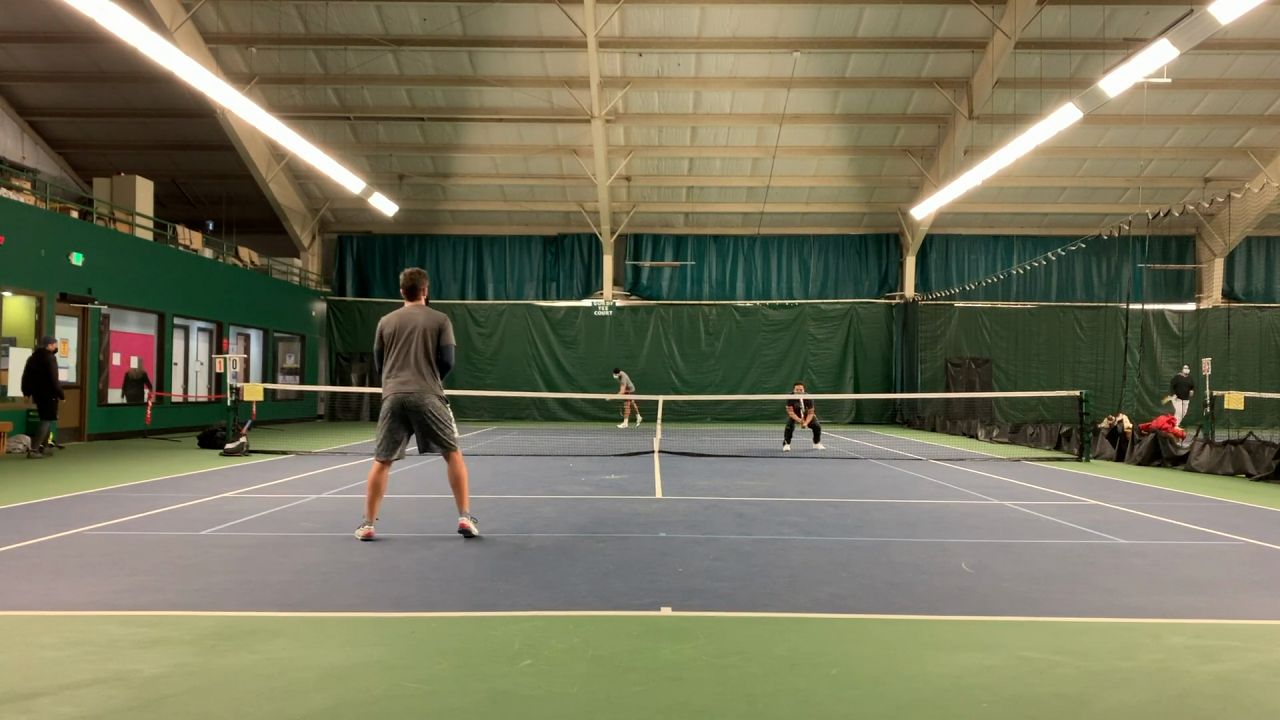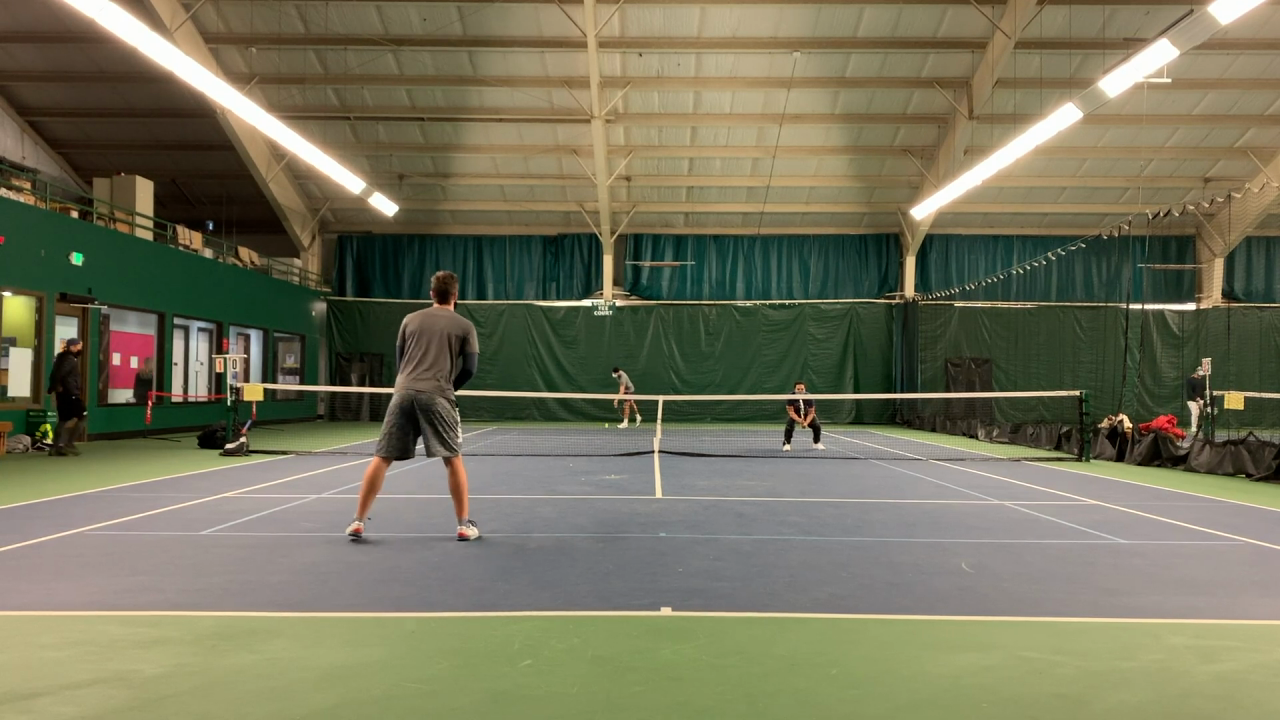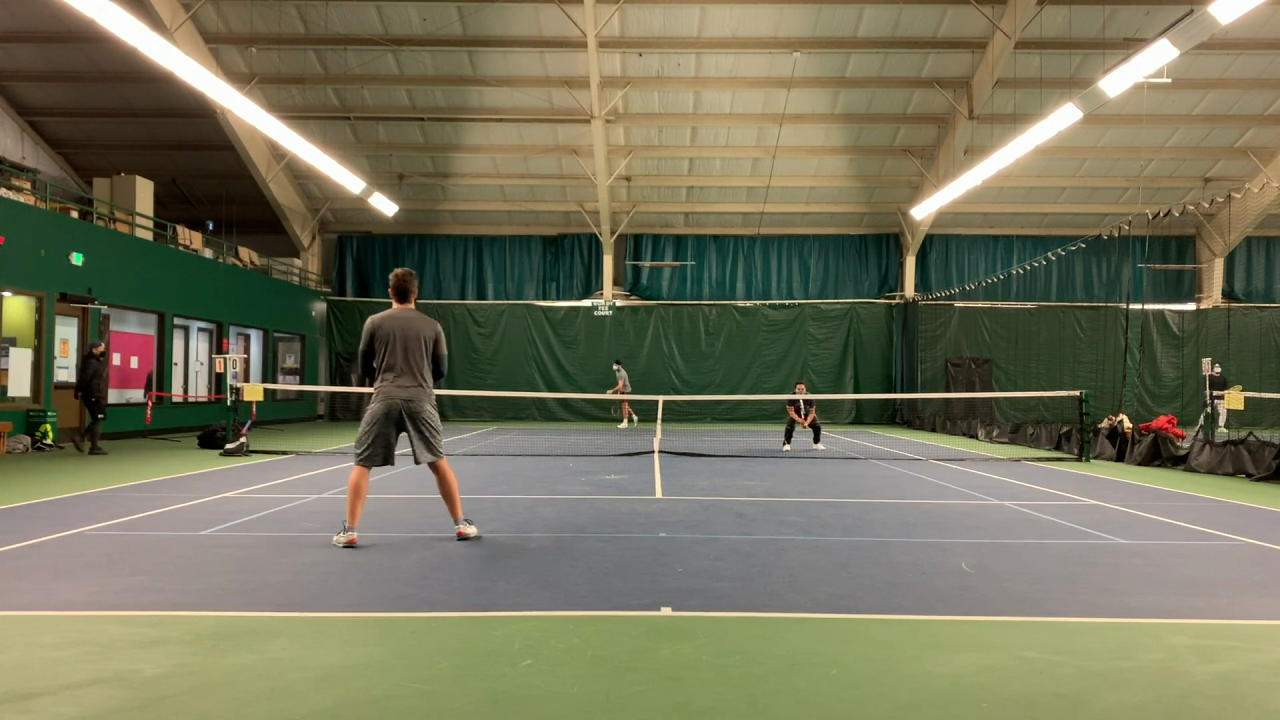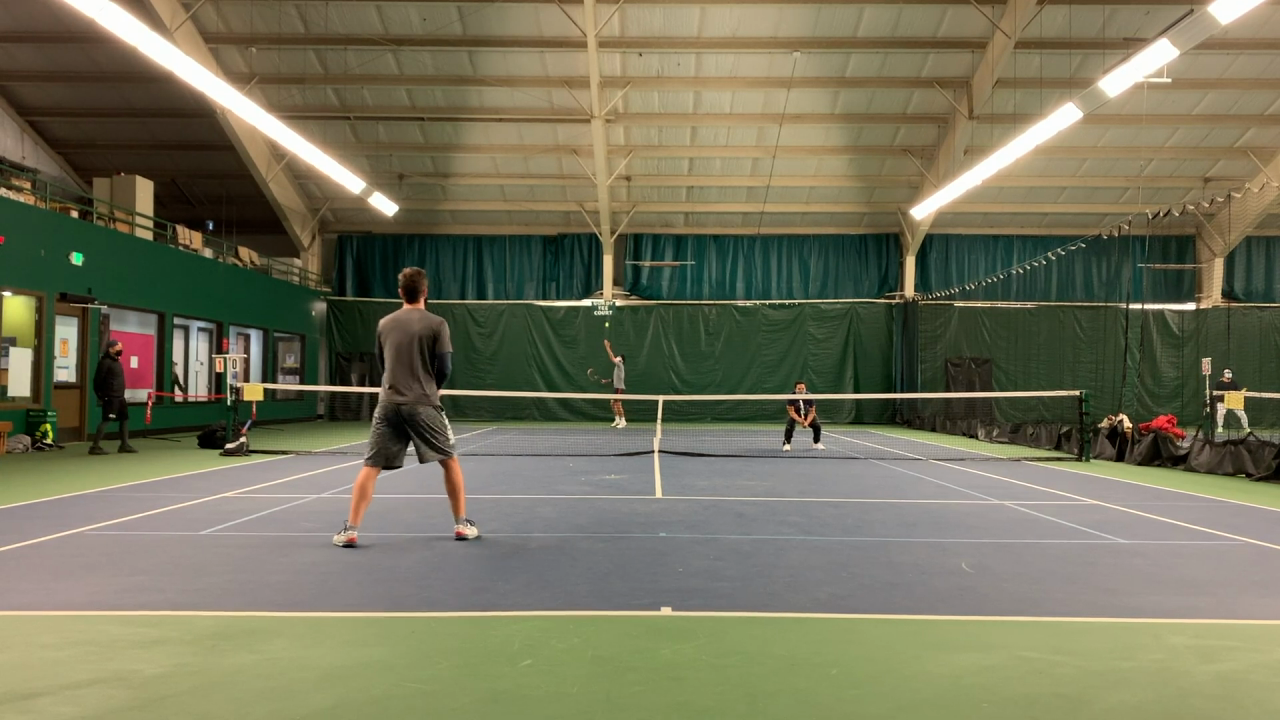
dt=0.4s
person 1, frame 1
left shoulder: (386, 322)
right shoulder: (440, 320)
left elbow: (378, 364)
right elbow: (447, 361)
left hip: (393, 396)
right hip: (428, 396)
left knee: (382, 461)
right knee: (453, 455)
left ankle: (368, 524)
right ankle: (464, 517)
person 1, frame 2
left shoulder: (410, 320)
right shoulder: (465, 326)
right elbow: (470, 369)
left hip: (404, 393)
right hip: (437, 397)
left knee: (382, 458)
right knee: (453, 460)
left ankle: (359, 521)
right ankle: (464, 525)
person 1, frame 3
left shoulder: (375, 322)
right shoulder: (433, 326)
left elbow: (364, 367)
right elbow: (441, 370)
left hip: (384, 401)
right hip: (421, 402)
left knee: (362, 464)
right knee: (439, 464)
left ankle: (350, 531)
right ankle: (461, 524)
person 1, frame 4
left shoulder: (384, 324)
right shoulder: (437, 324)
right elbow: (444, 369)
left hip: (388, 404)
right hip: (423, 404)
left knee: (371, 467)
right knee: (450, 461)
left ankle: (350, 530)
right ankle: (461, 524)
